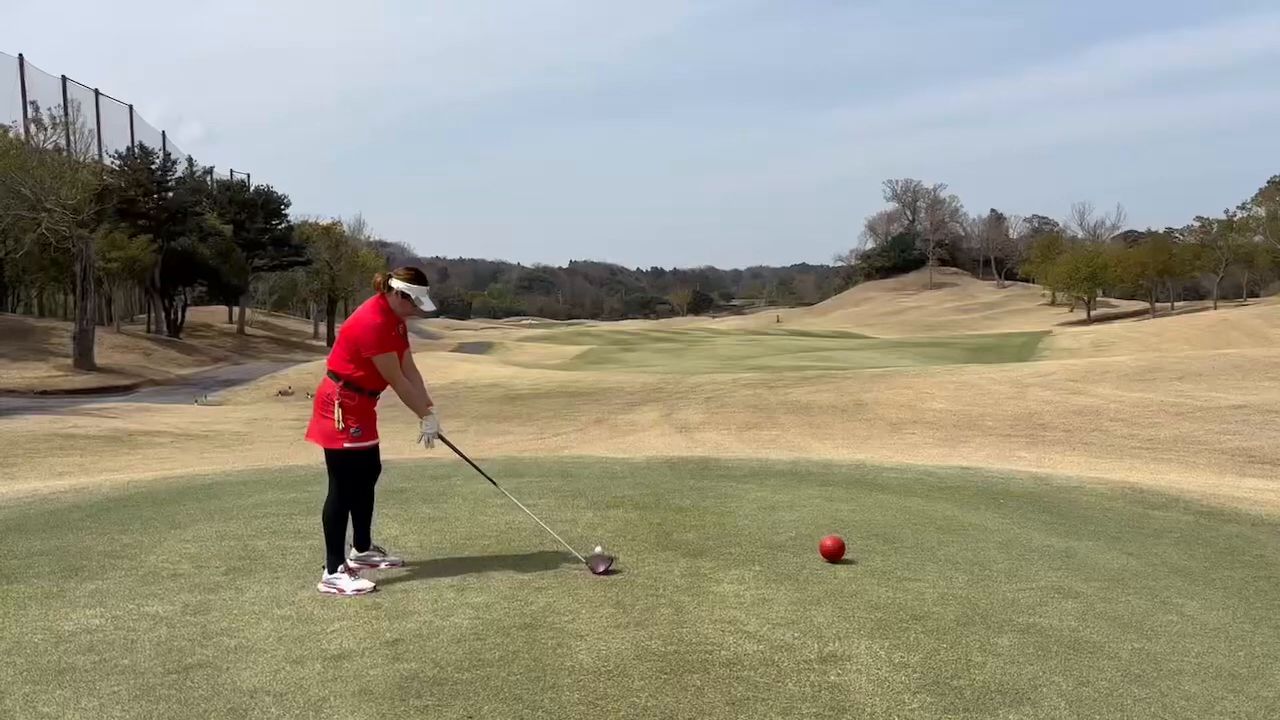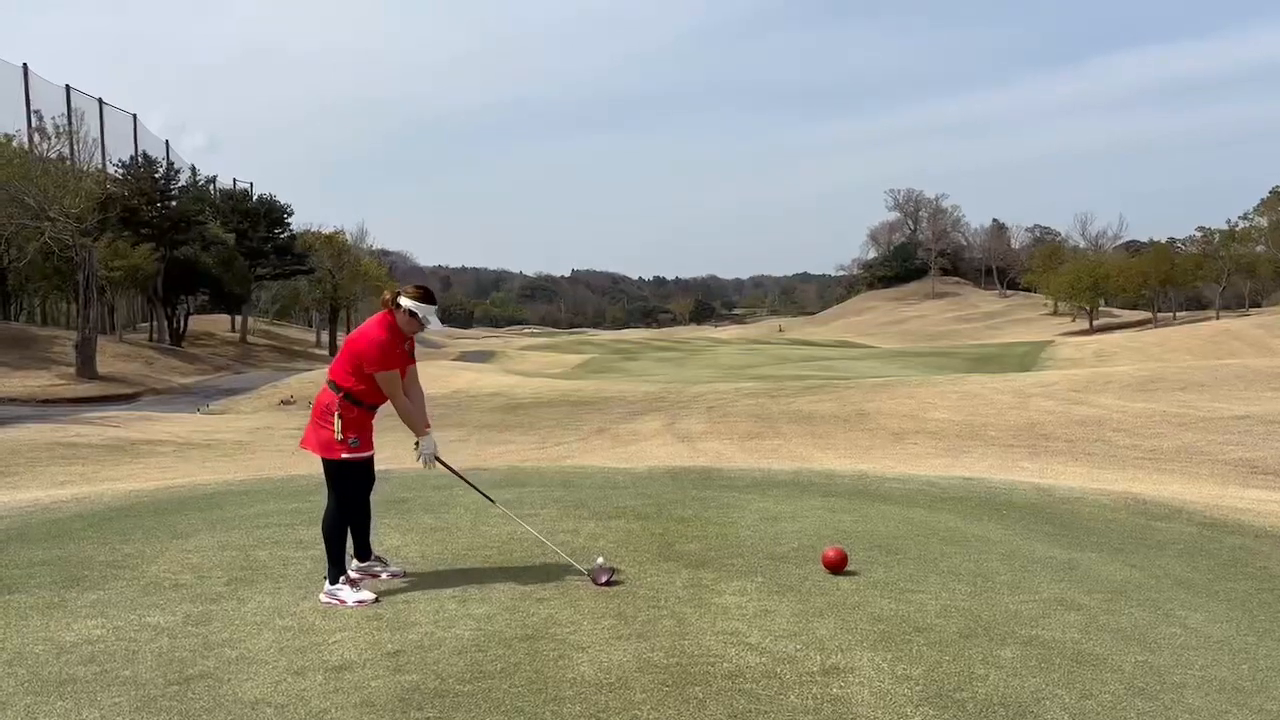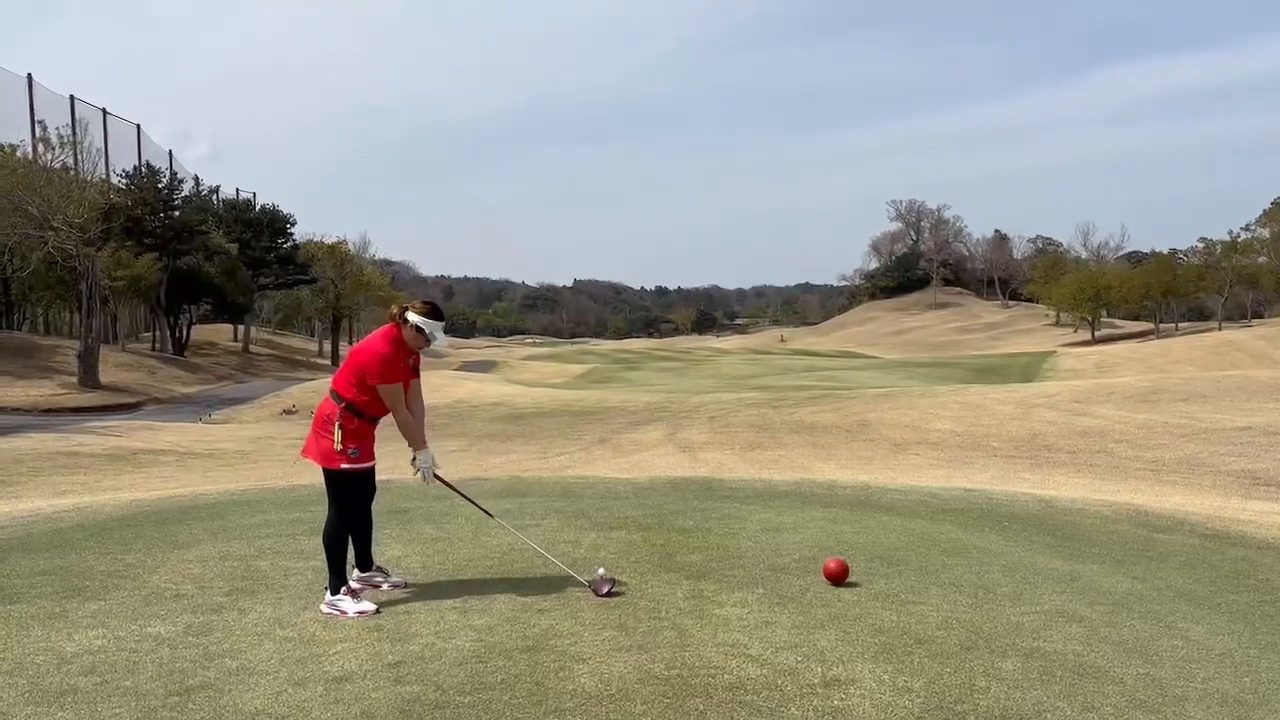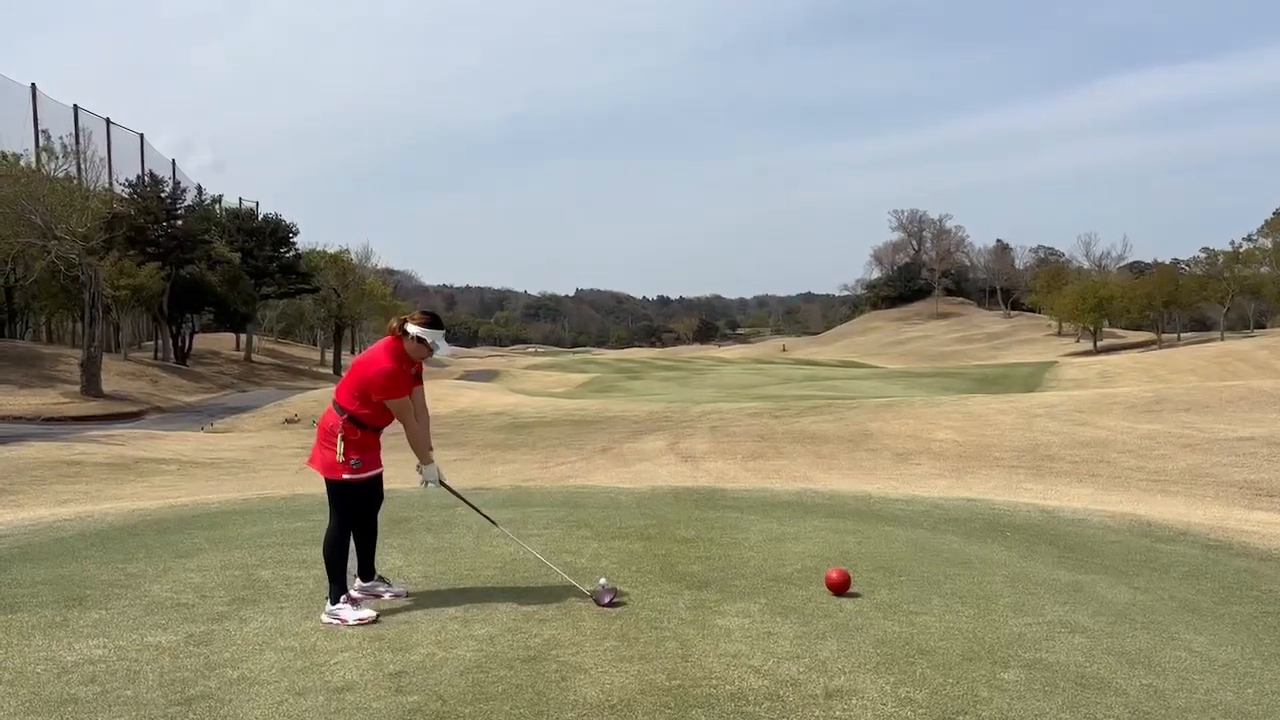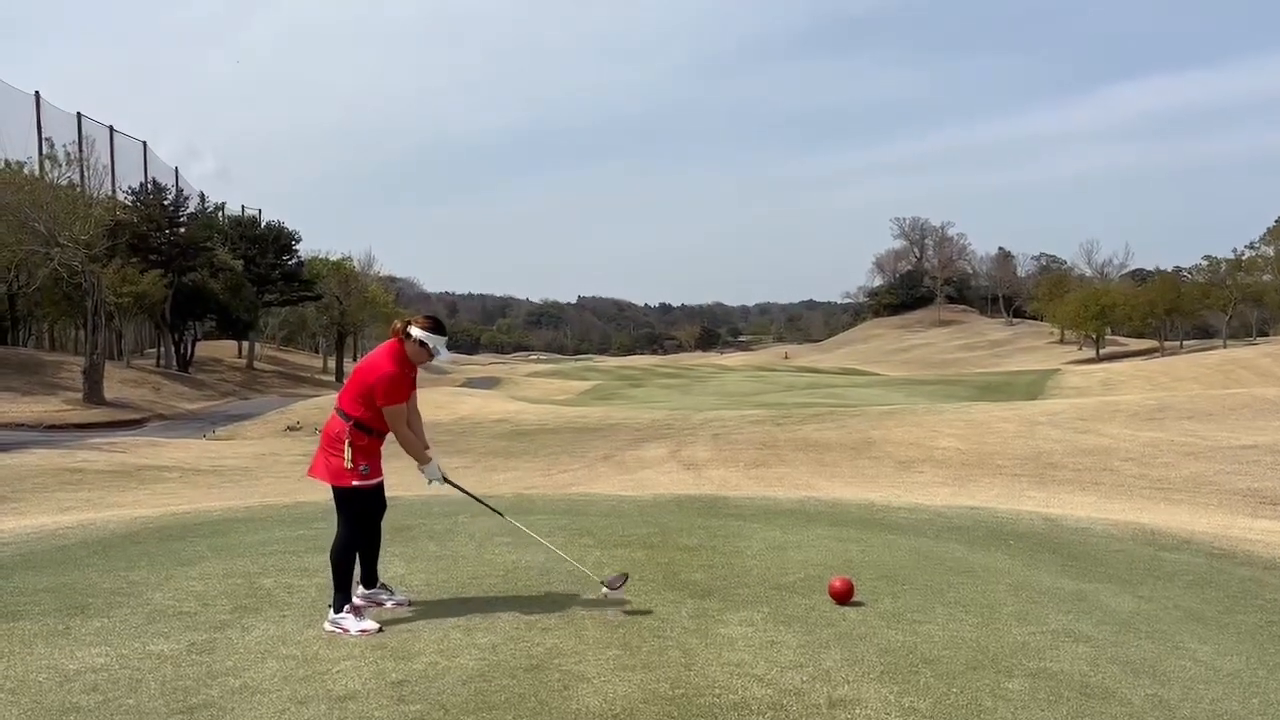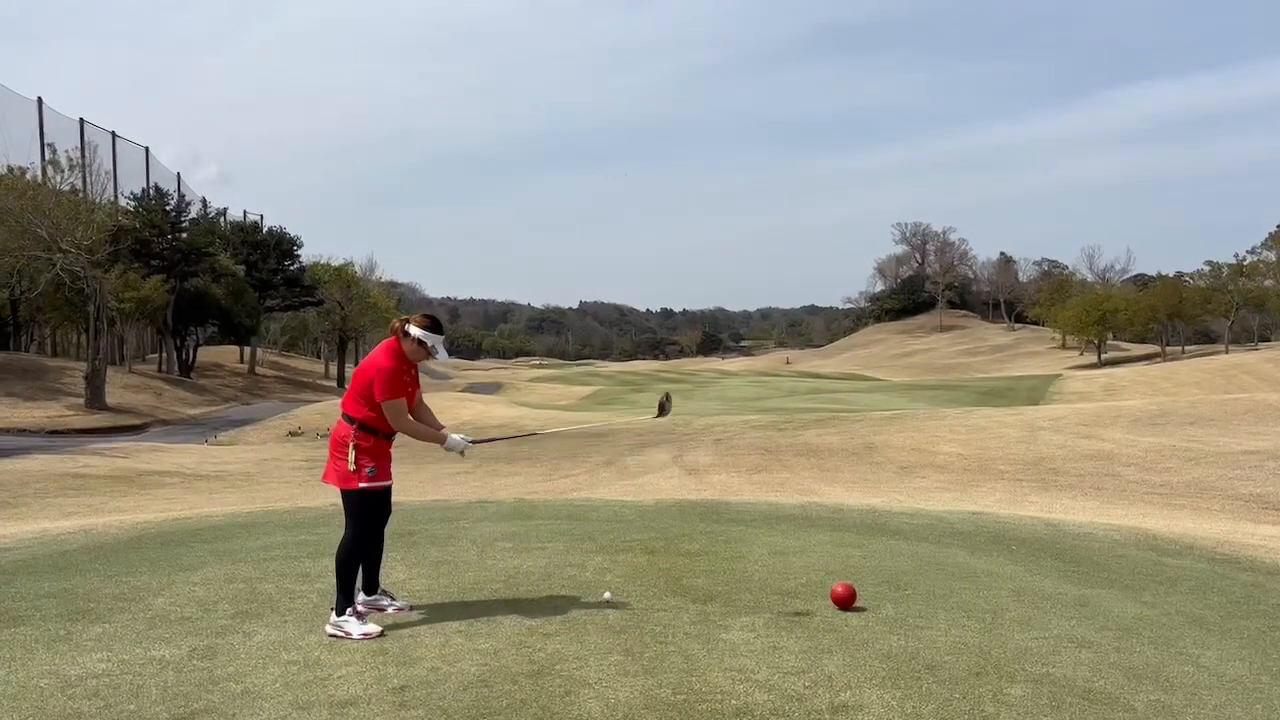
dt=0.4s
person 1, frame 1
left shoulder: (395, 319)
right shoulder: (372, 323)
left elbow: (409, 370)
right elbow: (396, 381)
left wrist: (429, 410)
right wrist: (424, 415)
left hip: (359, 406)
right hip: (341, 407)
left knee: (366, 477)
right knee: (343, 486)
left ankle: (362, 549)
right ankle: (333, 571)
person 1, frame 2
left shoulder: (402, 334)
right shoulder: (377, 339)
left elbow: (412, 387)
right elbow: (397, 398)
left wrist: (426, 432)
right wrist: (423, 436)
left hip: (356, 417)
right hip: (338, 418)
left knee: (361, 489)
right knee: (342, 497)
left ankle: (363, 560)
right ankle: (335, 582)
person 1, frame 3
left shoulder: (409, 348)
right shoulder: (381, 351)
left elbow: (414, 401)
right elbow: (398, 411)
left wrist: (422, 448)
right wrist: (420, 451)
left hip: (359, 427)
right hip: (339, 428)
left knee: (363, 499)
right knee: (343, 507)
left ankle: (364, 570)
right ankle: (336, 593)
person 1, frame 4
left shoulder: (409, 357)
right shoulder: (385, 367)
left elbow: (420, 410)
right elbow: (409, 422)
left wrist: (428, 456)
right wrist: (427, 464)
left hip: (364, 436)
right hip: (343, 438)
left knee: (369, 508)
right knee: (344, 517)
left ankle: (366, 580)
right ankle: (336, 602)
person 1, frame 5
left shoulder: (406, 359)
right shoulder: (388, 370)
left elbow: (412, 412)
right elbow: (400, 429)
left wrist: (426, 454)
right wrist: (426, 463)
left hip: (364, 443)
right hip: (347, 445)
left knee: (373, 515)
right knee: (352, 524)
left ankle: (369, 587)
right ankle: (339, 611)
person 1, frame 6
left shoulder: (406, 360)
right shoulder: (385, 366)
left elbow: (417, 407)
right elbow: (400, 422)
left wrist: (445, 433)
right wrist: (444, 440)
left hip: (374, 447)
right hip: (356, 448)
left knee: (377, 521)
right knee: (359, 528)
left ankle: (370, 593)
right ankle: (341, 614)
